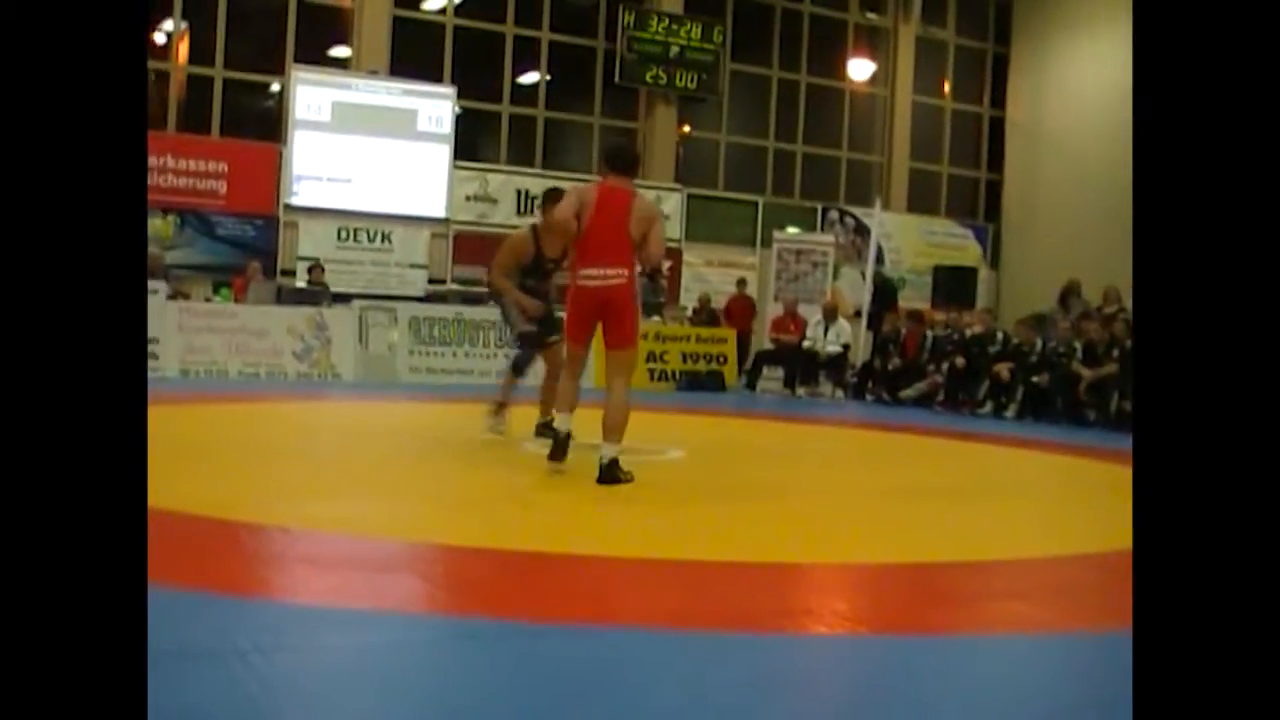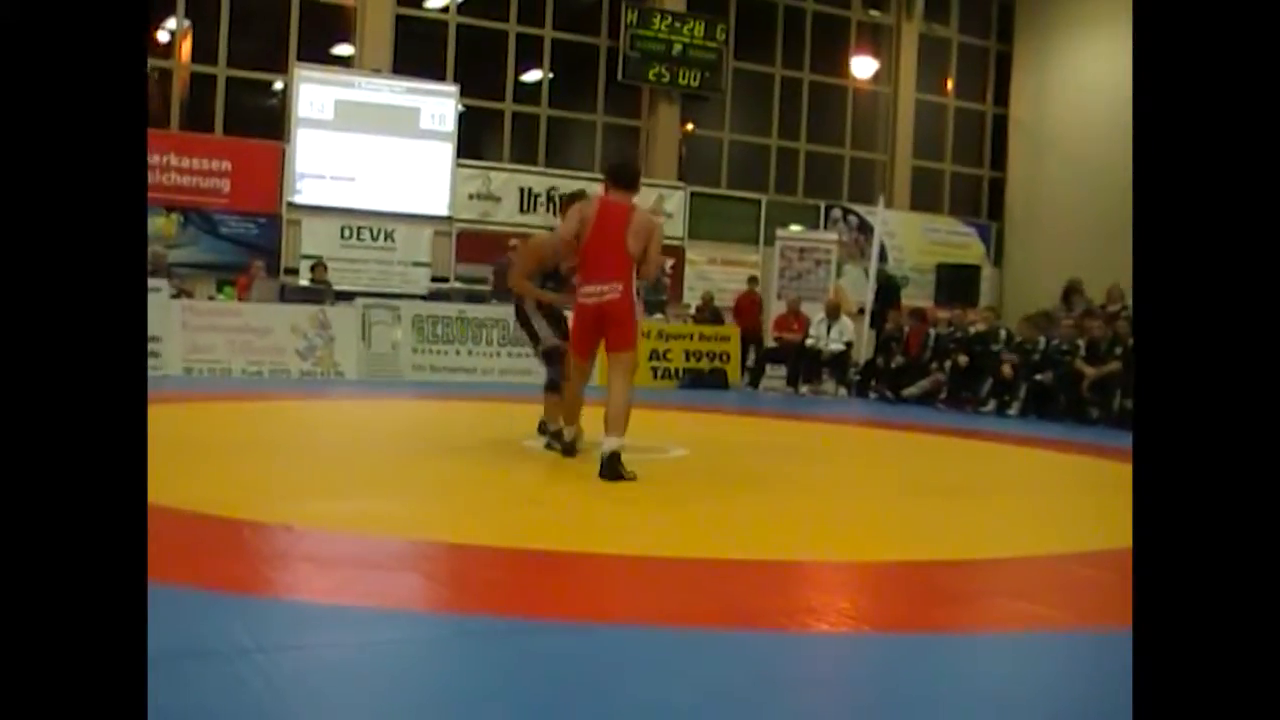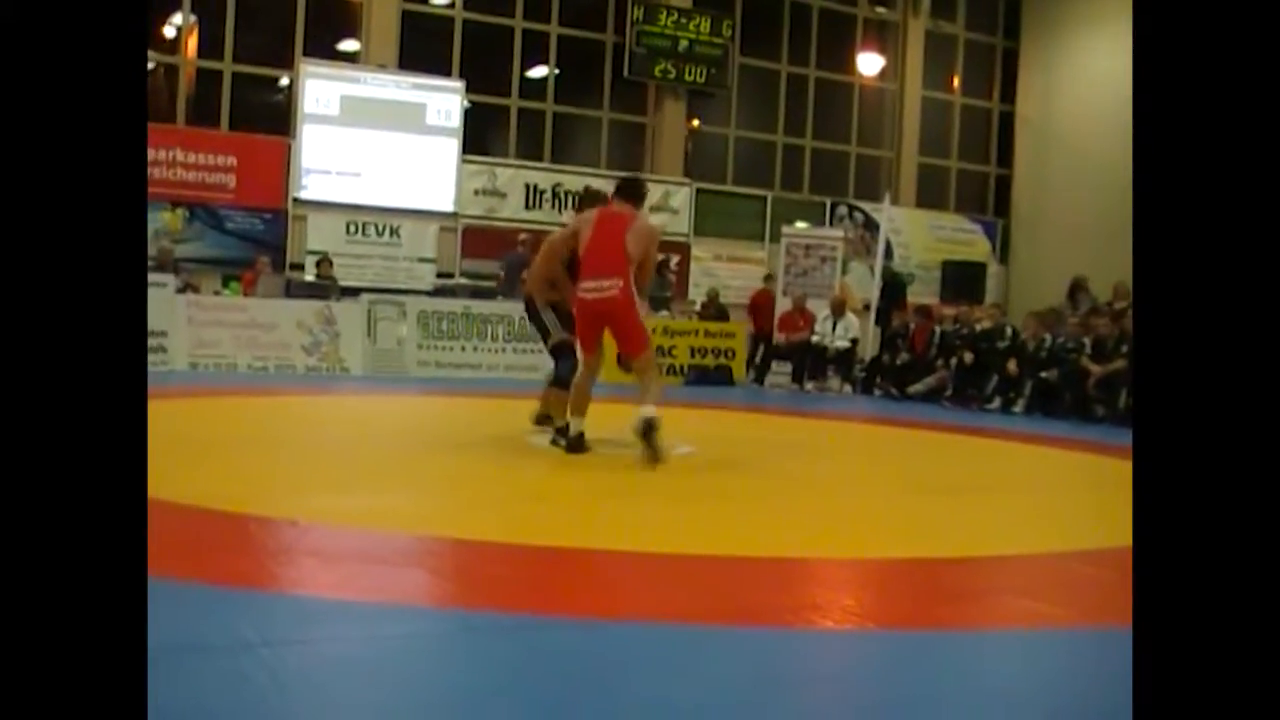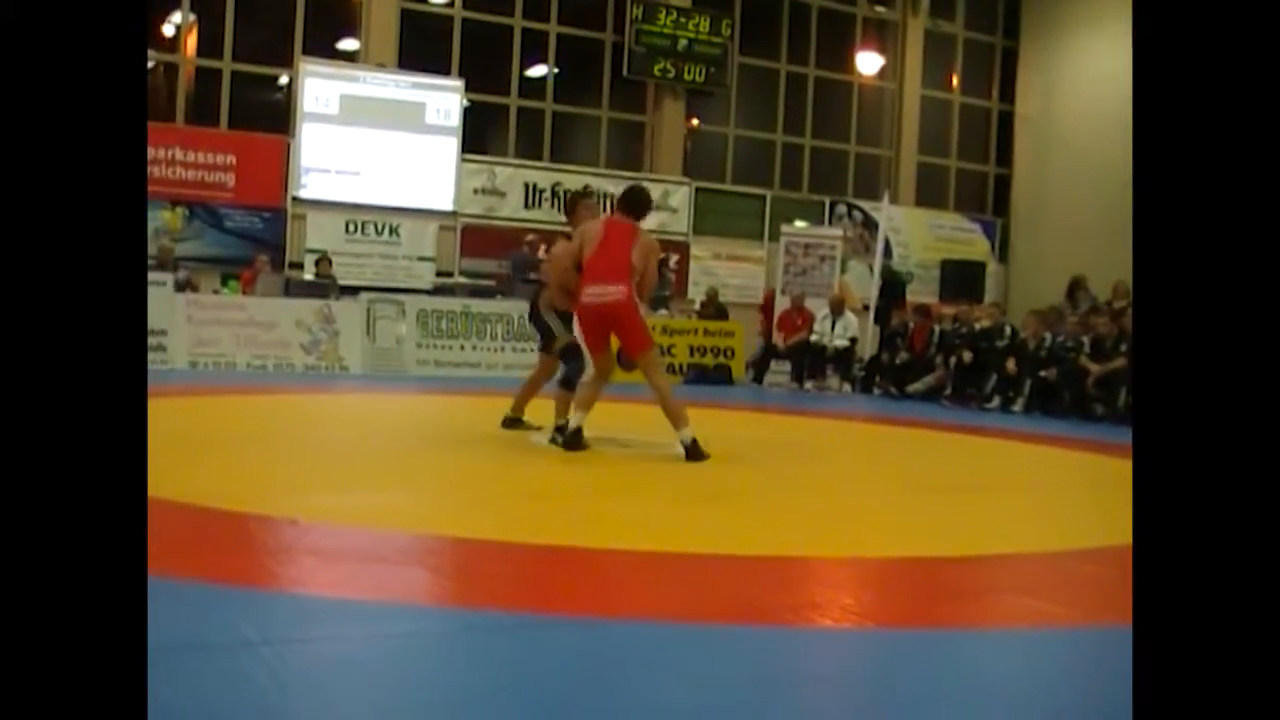
dt=0.2s
person 1, frame 1
left shoulder: (582, 192)
right shoulder: (649, 208)
left elbow: (560, 218)
right elbow: (653, 260)
left wrist: (579, 241)
left hip: (584, 285)
right hip: (621, 288)
left knee: (572, 367)
right knee: (618, 381)
left ankle: (561, 433)
right ankle: (608, 462)
person 1, frame 2
left shoulder: (585, 209)
right shoulder: (647, 221)
left elbow: (562, 240)
right elbow: (651, 274)
left wrist: (579, 261)
left hip: (588, 300)
right hip: (621, 300)
left knee: (579, 375)
right knee: (620, 384)
left ankle: (568, 437)
right ankle: (610, 456)
person 1, frame 3
left shoulder: (586, 219)
right shoulder: (647, 229)
right elbow: (645, 279)
left hip: (585, 298)
right hip: (619, 297)
left knee: (590, 367)
right knee: (648, 373)
left ankle: (574, 435)
right ankle: (647, 421)
person 1, frame 4
left shoulder: (588, 229)
right shoulder: (648, 242)
left elbow: (560, 270)
right elbow: (646, 290)
left hip: (589, 304)
right hip: (621, 302)
left knee: (602, 371)
right knee: (657, 376)
left ankle: (573, 431)
right ankle: (689, 443)
person 2, frame 1
left shoulder: (568, 240)
right shoulder: (522, 240)
right elbow: (495, 275)
right wrist: (524, 300)
left hip: (541, 302)
right hip: (515, 300)
left knee: (556, 363)
right knee: (531, 345)
left ankle: (545, 423)
right ankle: (500, 406)
person 2, frame 2
right shoulder: (544, 244)
right elbow: (514, 282)
right wrist: (552, 299)
left hip: (553, 306)
right hip: (531, 306)
left knee: (567, 364)
right knee: (557, 360)
left ankle: (547, 422)
right ankle: (554, 432)
person 2, frame 3
right shoulder: (562, 242)
right elbow: (534, 283)
right wrist: (565, 295)
left hip: (561, 302)
right hip: (542, 302)
left knee: (566, 359)
right knee: (567, 358)
left ankle: (544, 413)
right ankle: (561, 431)
person 2, frame 4
right shoulder: (566, 247)
right elbow: (554, 296)
left hip: (560, 311)
right hip: (546, 309)
left knee: (546, 369)
right knee: (575, 361)
left ankle: (513, 416)
right ankle: (560, 429)
